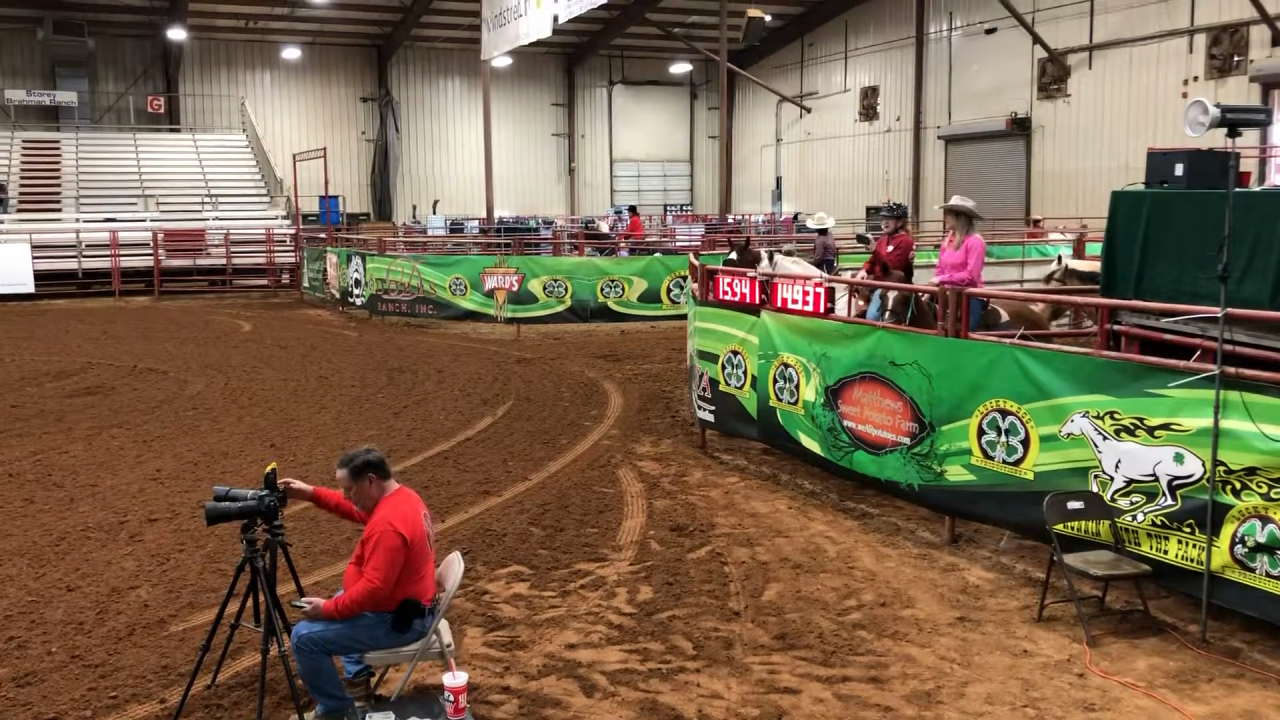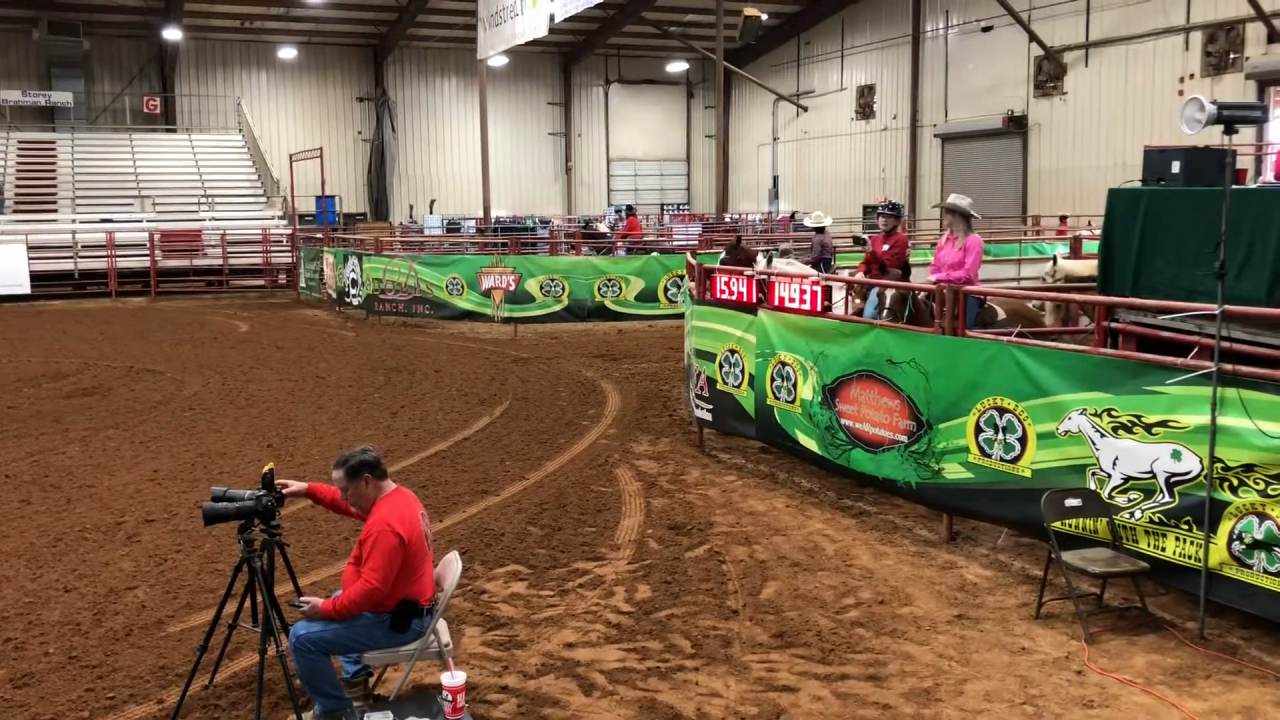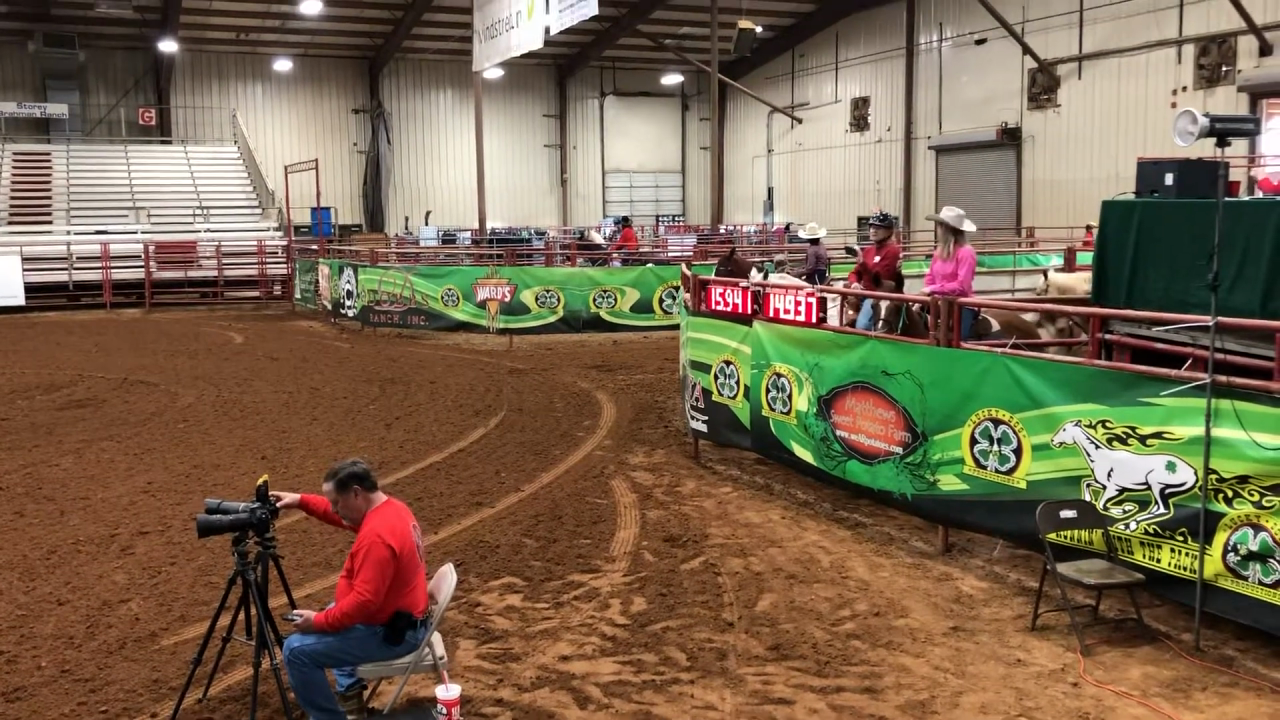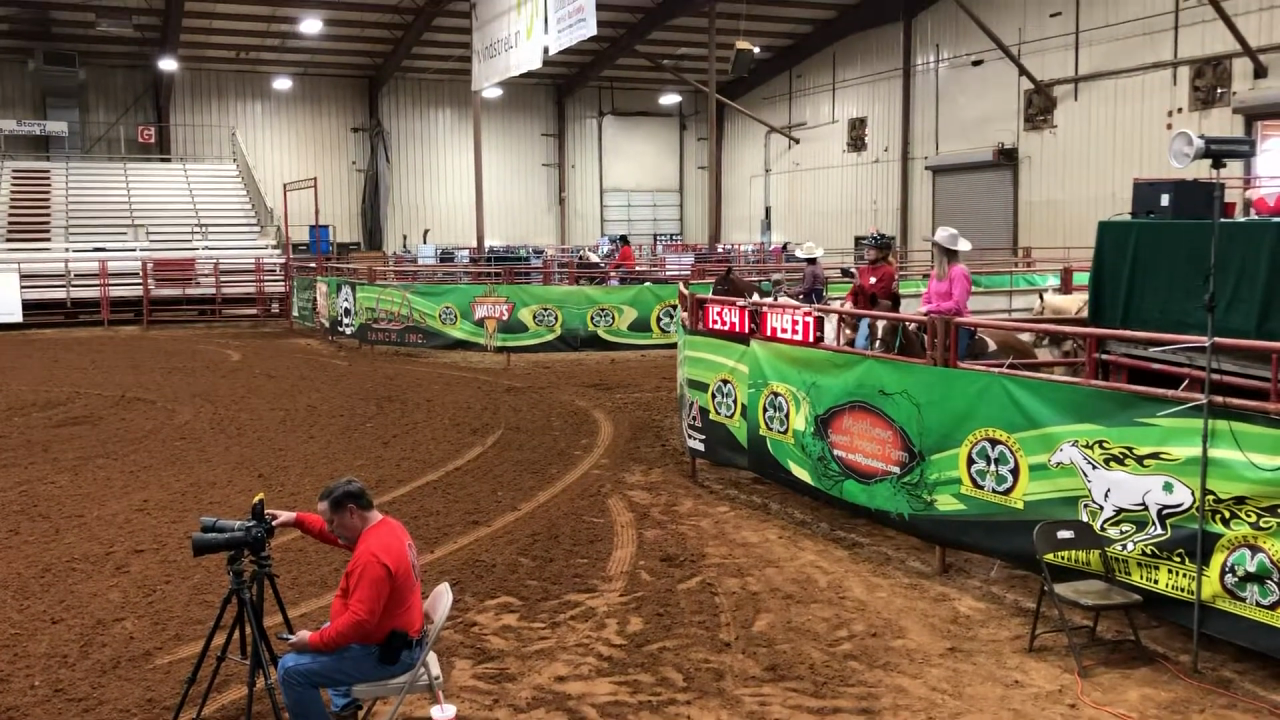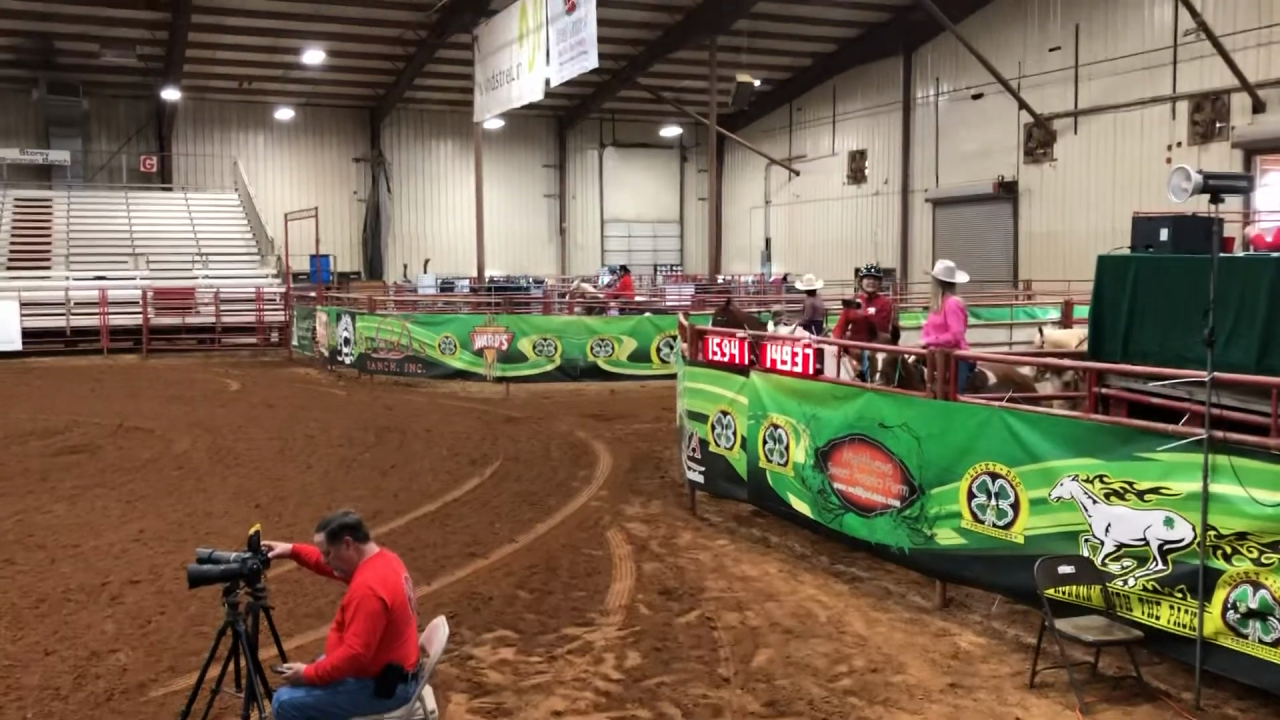
dt=0.5s
person 1, frame 1
left shoulder: (388, 524)
right shoulder: (403, 496)
left elbow: (373, 588)
right elbow: (355, 508)
left wrist: (327, 608)
right wrist: (312, 493)
left hip: (398, 620)
right hip: (408, 605)
left knee: (304, 637)
right knee: (342, 600)
right ankle: (357, 677)
person 1, frame 2
left shoulder: (385, 524)
right shoulder: (399, 495)
left elbow: (371, 589)
right elbow: (348, 503)
left wrist: (326, 608)
right wrist: (308, 489)
left hip: (396, 620)
right hip: (407, 606)
left knee: (302, 637)
right knee: (341, 600)
right ankle: (356, 677)
person 1, frame 3
left shoulder: (377, 536)
right shoulder: (392, 507)
left elbow: (363, 601)
right elbow: (339, 513)
left wrist: (318, 621)
right wrist: (301, 501)
left hip: (391, 633)
right hip: (402, 619)
left knee: (296, 650)
right knee: (334, 613)
right ankle: (350, 690)
person 1, frame 4
left shoulder: (373, 555)
right shoulder: (388, 526)
left elbow: (359, 621)
right elbow: (335, 530)
left wrist: (313, 641)
right wrist: (297, 519)
left hip: (386, 653)
right hip: (396, 637)
left knee: (291, 669)
right knee: (330, 631)
person 1, frame 5
left shoulder: (368, 587)
right shoulder: (385, 559)
left elbow: (355, 655)
right elbow: (332, 564)
left wrist: (308, 674)
right wrist: (293, 550)
left hip: (380, 686)
right hip: (392, 673)
left knee: (286, 702)
right knee: (323, 666)
